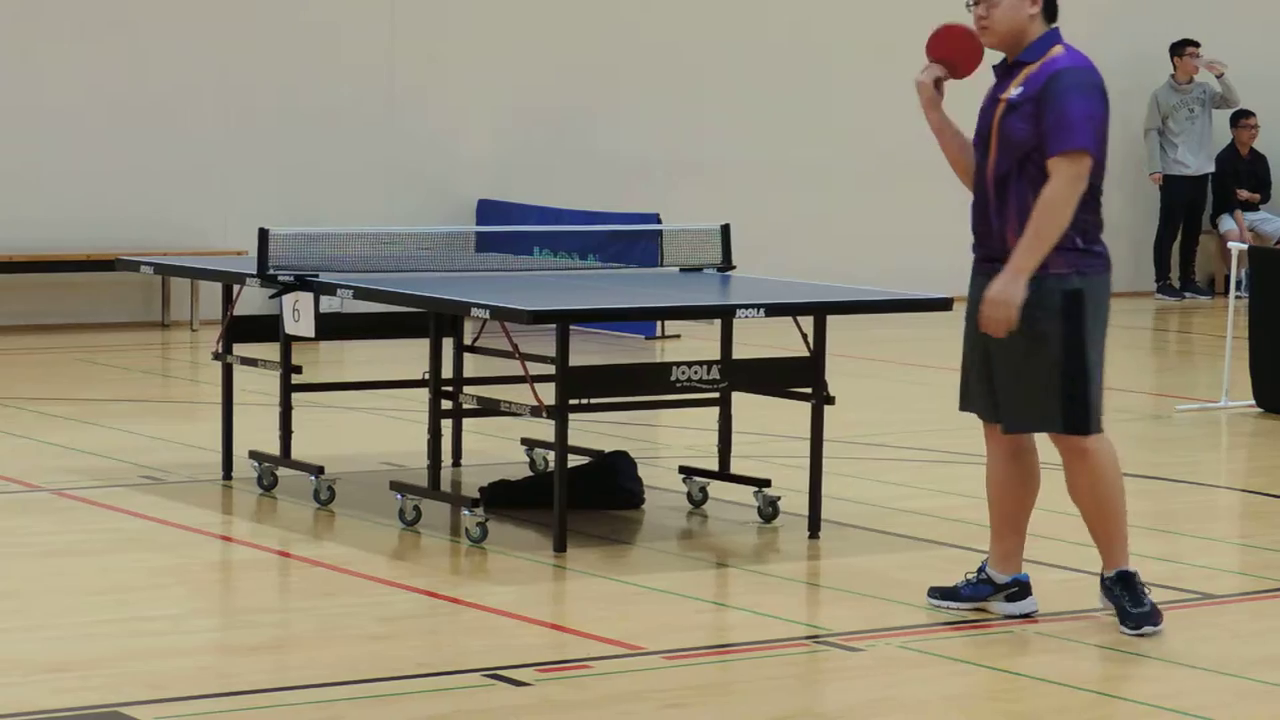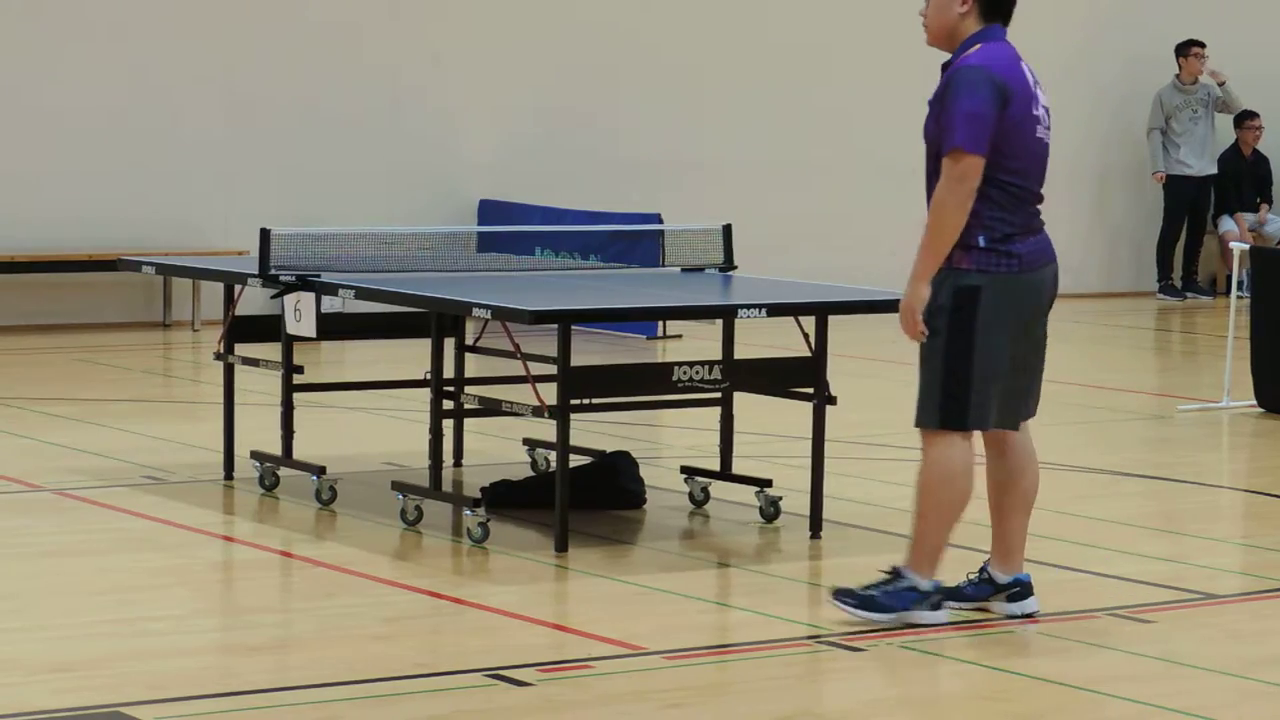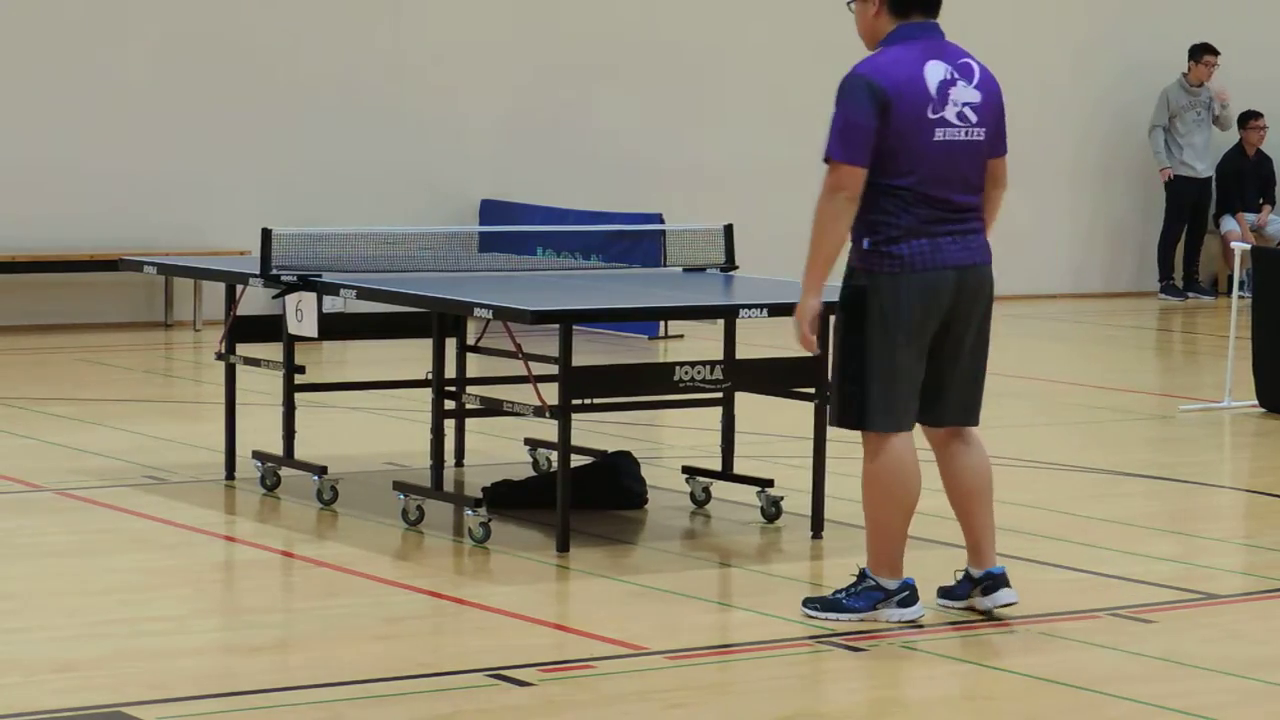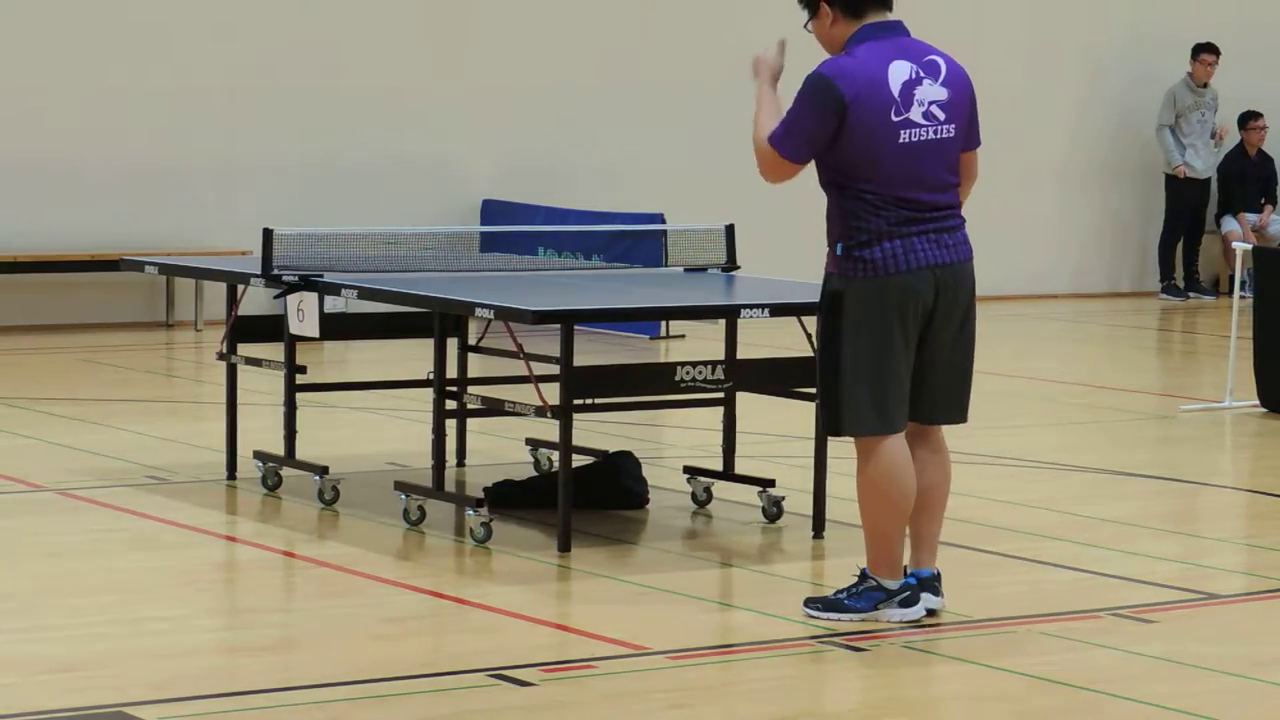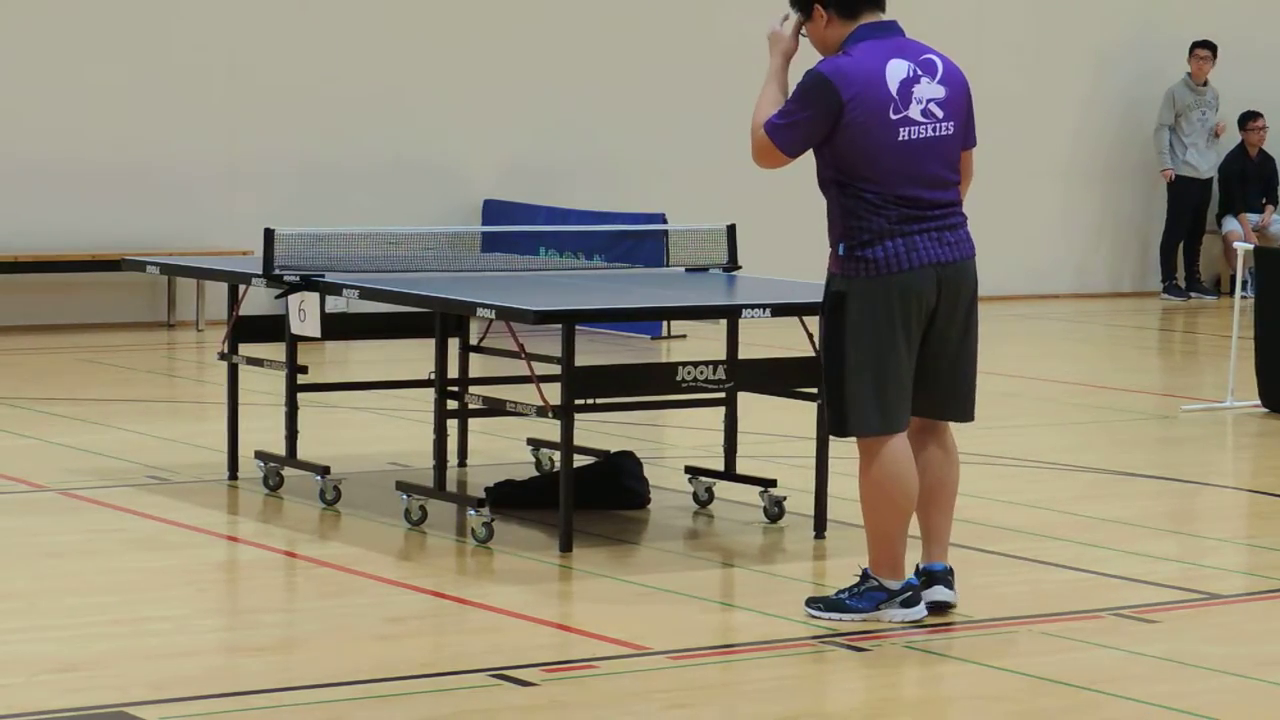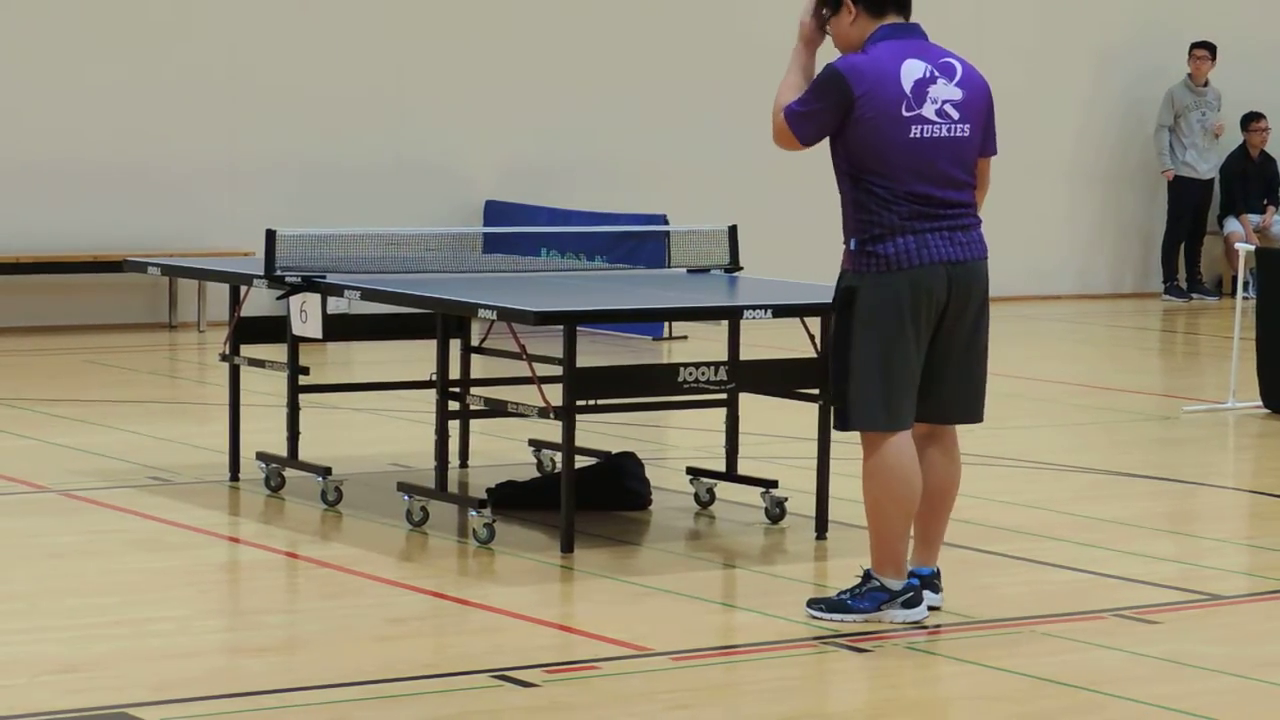
dt=0.5s
person 1, frame 1
left shoulder: (1068, 75)
right shoulder: (1008, 81)
left elbow: (1066, 183)
right elbow: (982, 177)
left wrist: (1015, 275)
right wrist: (934, 112)
left hip: (1059, 282)
right hip: (1006, 279)
left knee: (1075, 432)
right knee: (1003, 428)
left ankle: (1120, 575)
right ankle: (1004, 576)
person 1, frame 2
left shoulder: (974, 71)
right shoulder: (1013, 70)
left elbow: (961, 185)
left wrist: (920, 280)
left hip: (983, 274)
right hip: (1025, 266)
left knee: (947, 428)
right knee: (1005, 424)
left ankle: (917, 581)
right ankle: (1008, 578)
person 1, frame 3
left shoulder: (872, 78)
right shoulder: (978, 76)
left elbow: (843, 190)
right elbow: (995, 181)
left wrist: (811, 289)
left hip: (895, 272)
right hip: (969, 268)
left knee: (887, 430)
right knee: (954, 426)
left ankle: (886, 585)
right ankle: (986, 573)
person 1, frame 4
left shoulder: (836, 78)
right shoulder: (950, 71)
left elbow: (775, 166)
left wrist: (766, 83)
left hip: (873, 274)
right hip: (949, 266)
left knee: (880, 432)
right knee: (924, 427)
left ankle: (887, 586)
right ankle: (924, 572)
person 1, frame 5
left shoulder: (835, 78)
right shoulder: (946, 70)
left elbow: (766, 151)
left wrist: (777, 62)
left hip: (878, 274)
right hip: (952, 263)
left knee: (883, 431)
right knee: (930, 423)
left ankle: (889, 586)
right ankle: (937, 571)
person 1, frame 6
left shoulder: (850, 75)
right shoulder: (968, 76)
left elbow: (785, 133)
left hip: (887, 271)
right hip: (964, 265)
left knee: (886, 429)
right knee: (936, 425)
left ankle: (892, 585)
right ankle: (925, 572)
person 2, frame 1
left shoulder: (1204, 91)
right shoulder: (1161, 94)
left elbow: (1233, 102)
right elbow: (1151, 133)
left wrist: (1220, 76)
right wrist: (1155, 168)
left hip: (1201, 172)
right hip: (1174, 173)
left knee: (1193, 230)
right knee: (1169, 229)
left ankle: (1188, 281)
right ankle: (1163, 283)
person 2, frame 2
left shoulder: (1208, 92)
right shoulder: (1165, 94)
left elbow: (1235, 109)
right elbow: (1154, 132)
left wrist: (1222, 83)
right wrist: (1158, 167)
left hip: (1204, 172)
right hip: (1177, 173)
left knee: (1197, 230)
right knee: (1172, 229)
left ankle: (1190, 281)
right ankle: (1164, 283)
person 2, frame 3
left shoulder: (1210, 94)
right shoulder: (1170, 93)
left elbow: (1224, 126)
right elbow: (1156, 129)
left wrist: (1223, 108)
right wrist: (1163, 162)
left hip: (1204, 173)
right hip: (1179, 173)
left knee: (1198, 230)
right knee: (1173, 228)
left ankle: (1191, 281)
right ankle: (1166, 282)
person 2, frame 4
left shoulder: (1213, 95)
right shoulder: (1176, 92)
right elbow: (1163, 129)
left wrist: (1218, 134)
right wrist: (1175, 161)
left hip: (1204, 173)
right hip: (1180, 174)
left knee: (1196, 231)
right knee: (1174, 229)
left ankle: (1192, 281)
right ankle: (1167, 283)
person 2, frame 5
left shoulder: (1214, 95)
right shoulder: (1175, 92)
right elbow: (1162, 129)
left wrist: (1218, 132)
right wrist: (1165, 164)
left hip: (1206, 172)
right hip: (1182, 173)
left knee: (1196, 231)
right knee: (1176, 229)
left ankle: (1193, 281)
right ankle: (1169, 283)
person 2, frame 6
left shoulder: (1216, 95)
right shoulder: (1175, 93)
right elbow: (1162, 129)
left wrist: (1218, 131)
right wrist: (1166, 164)
left hip: (1207, 174)
right hip: (1182, 173)
left knee: (1198, 232)
right knee: (1177, 230)
left ankle: (1194, 282)
right ankle: (1170, 284)
person 3, frame 1
left shoulder: (1260, 159)
right shoulder: (1224, 159)
right elbow: (1228, 198)
left wrist: (1249, 196)
right wrist: (1243, 229)
left hip: (1254, 212)
right hip: (1228, 212)
right knee: (1232, 236)
person 3, frame 2
left shoulder: (1262, 160)
right shoulder: (1227, 160)
right elbow: (1228, 200)
left wrist: (1263, 210)
right wrist: (1244, 230)
left hip: (1256, 213)
right hip: (1229, 214)
right knee: (1230, 237)
right ankle: (1234, 280)
person 3, frame 3
right shoulder: (1229, 160)
right elbow: (1231, 199)
left wrist: (1265, 213)
right wrist: (1246, 230)
left hip: (1258, 213)
right hip: (1231, 213)
right knee: (1232, 237)
right ankle: (1235, 280)
person 3, frame 4
right shoulder: (1231, 161)
right elbow: (1232, 200)
right wrist: (1247, 231)
left hip: (1259, 213)
right hip: (1232, 214)
right knee: (1233, 238)
right ankle: (1237, 279)
person 3, frame 5
right shoulder: (1232, 161)
right elbow: (1234, 200)
right wrist: (1248, 231)
left hip: (1261, 213)
right hip: (1234, 214)
right knee: (1233, 237)
right ankle: (1239, 279)
person 3, frame 6
right shoulder: (1233, 162)
right elbow: (1235, 201)
right wrist: (1249, 232)
left hip: (1262, 214)
right hip: (1235, 215)
right knee: (1235, 238)
